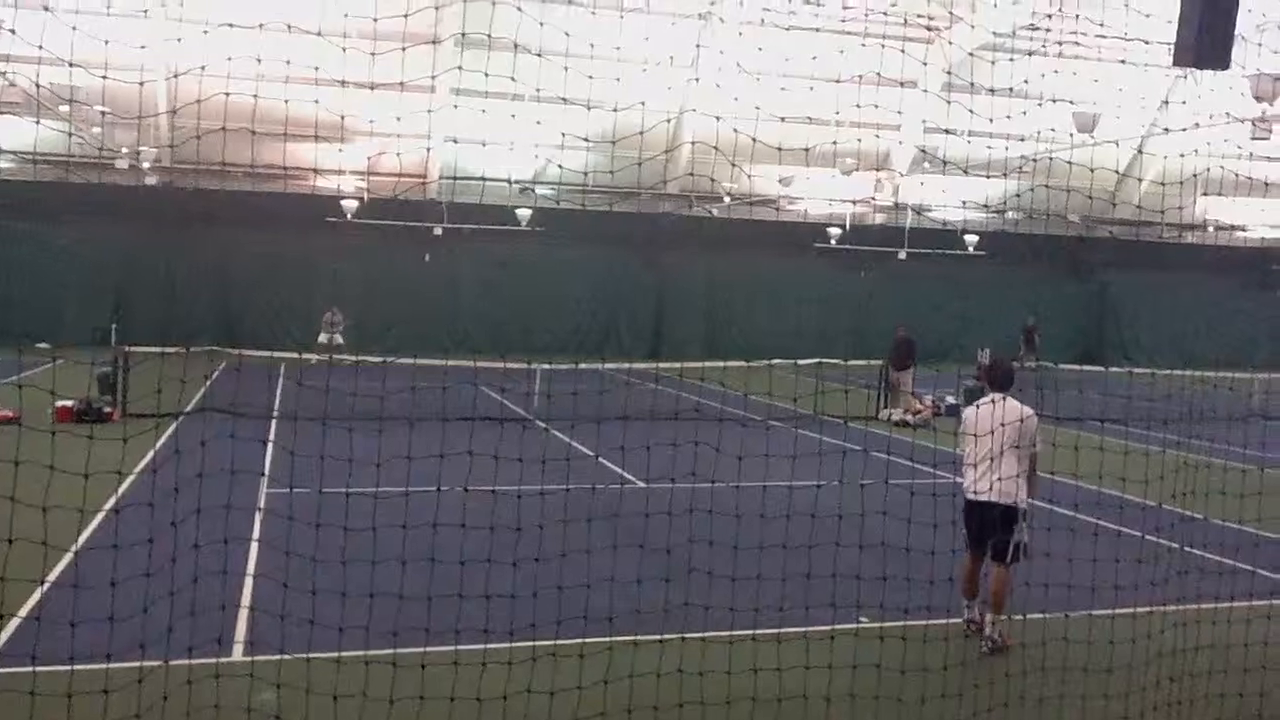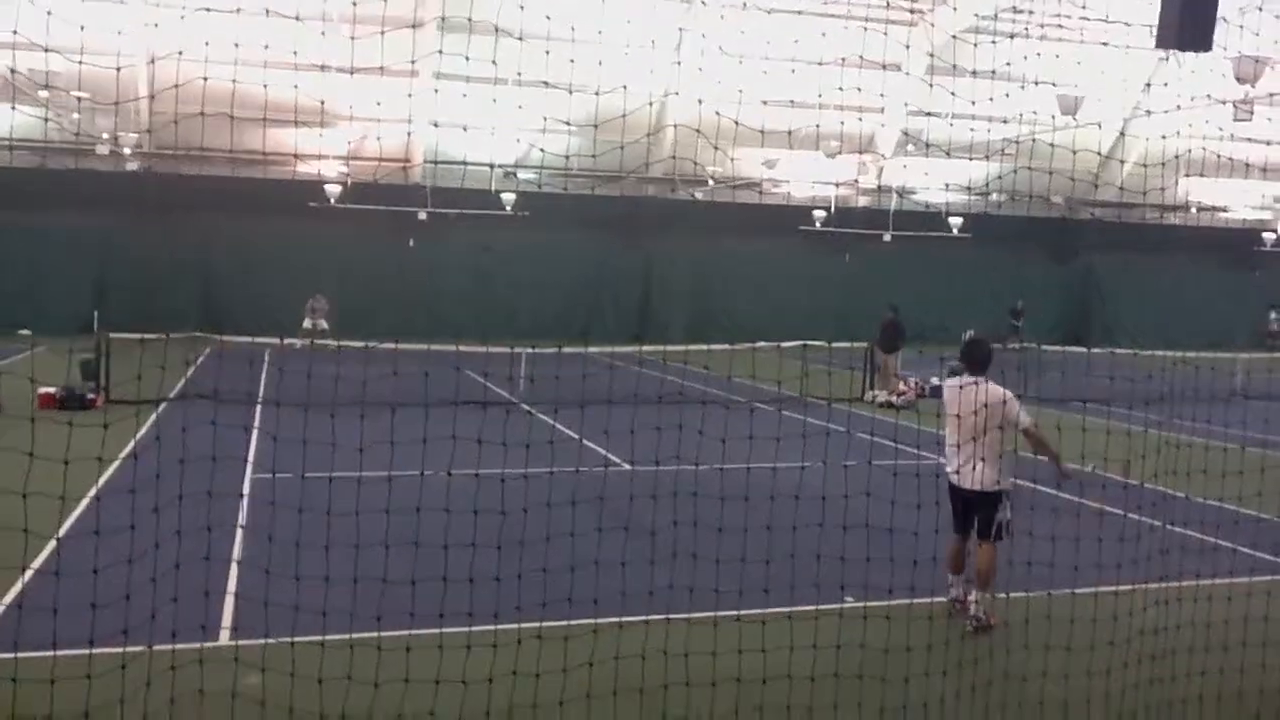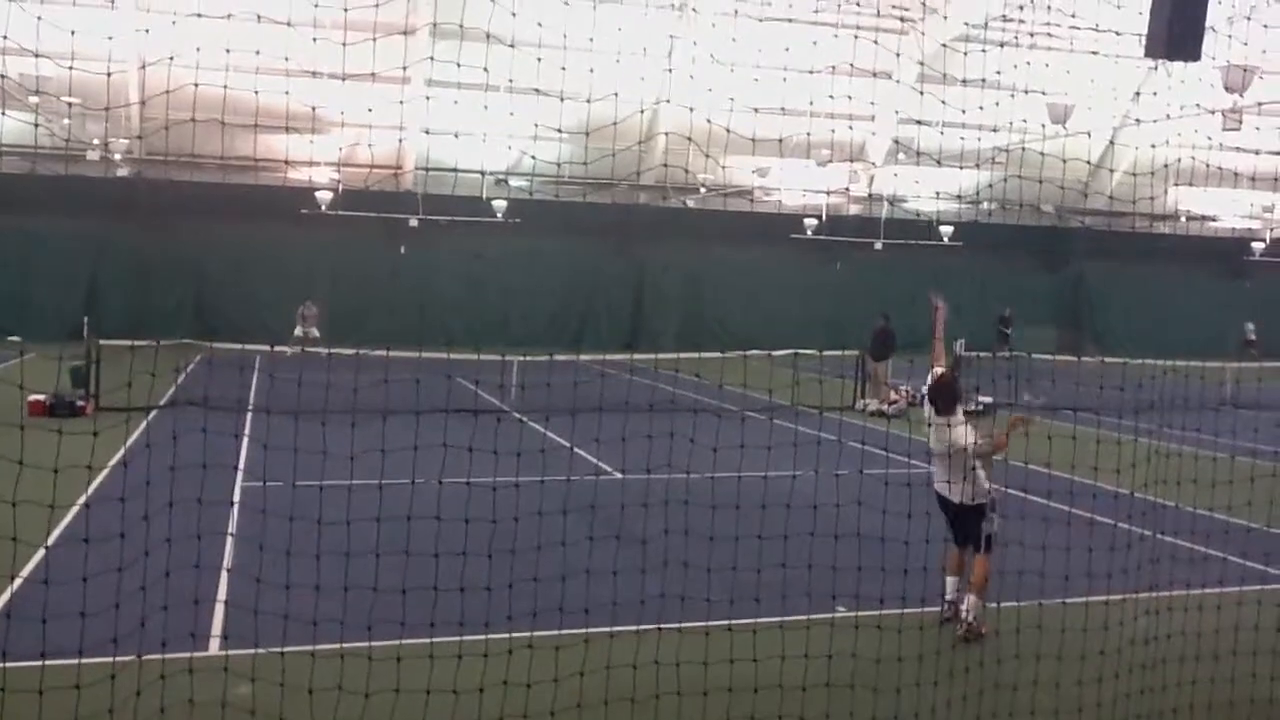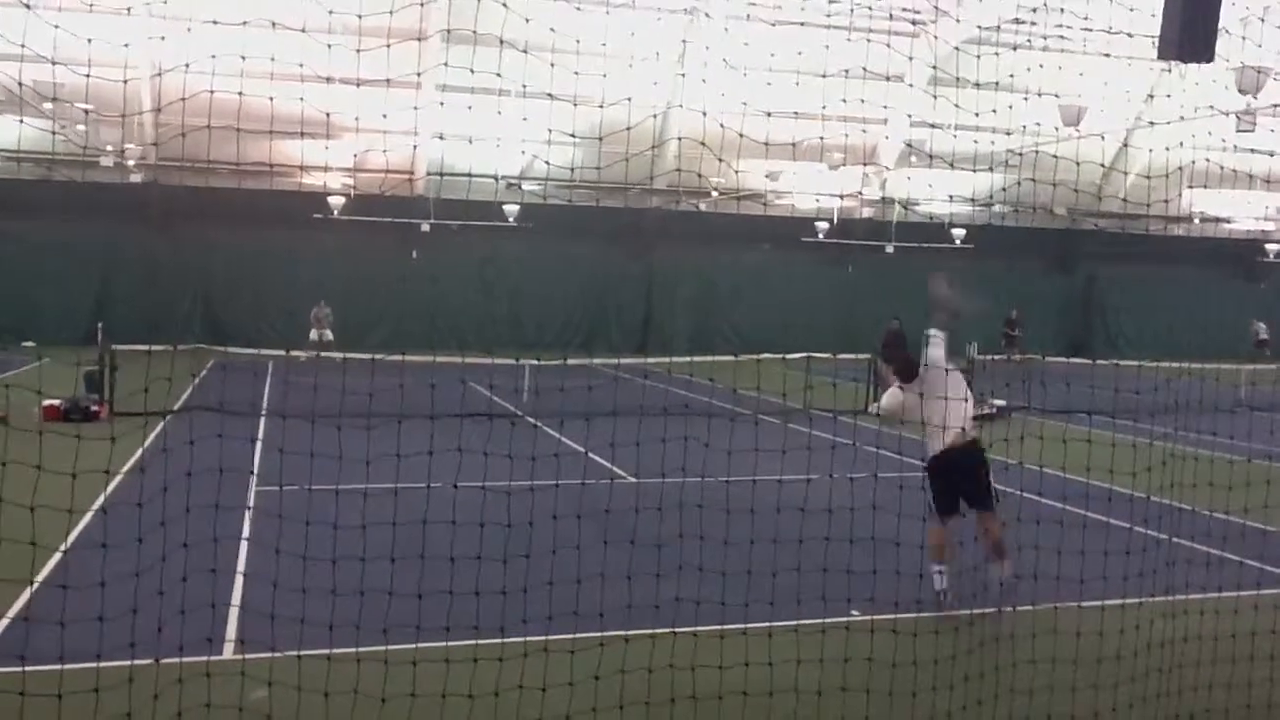
dt=0.4s
person 1, frame 1
left shoulder: (970, 413)
right shoulder: (1026, 415)
right elbow: (1031, 464)
right wrist: (1026, 496)
left hip: (974, 496)
right hip: (1008, 499)
left knee: (973, 557)
right knee: (1001, 565)
left ankle: (970, 616)
right ankle: (992, 633)
person 1, frame 2
left shoulder: (950, 388)
right shoulder: (1000, 397)
right elbow: (1032, 434)
right wrist: (1057, 460)
left hip: (956, 478)
right hip: (990, 483)
left knee: (959, 538)
right knee: (987, 544)
left ankle: (956, 594)
right ankle: (977, 610)
person 1, frame 3
left shoulder: (932, 404)
right shoulder: (958, 430)
left elbow: (939, 356)
right elbow: (986, 452)
left wrist: (940, 316)
right wrist: (1012, 426)
left hip: (945, 491)
right hip: (973, 497)
left knee: (959, 546)
right knee: (981, 555)
left ankle: (950, 602)
right ankle: (968, 619)
person 1, frame 4
left shoulder: (897, 395)
right shoulder: (936, 367)
left elbow: (882, 413)
right elbow: (937, 333)
left hip: (940, 459)
right hip: (970, 451)
left knee: (941, 522)
right knee: (987, 517)
left ankle: (940, 582)
right ankle: (1002, 570)
